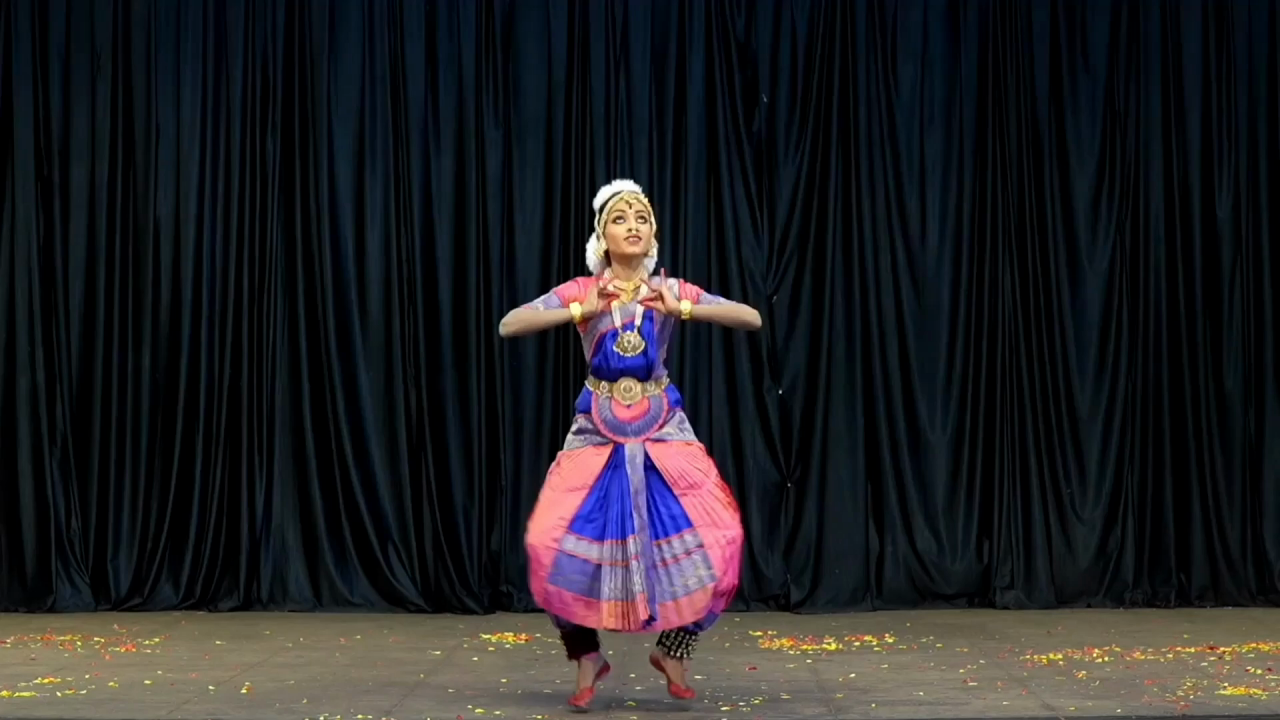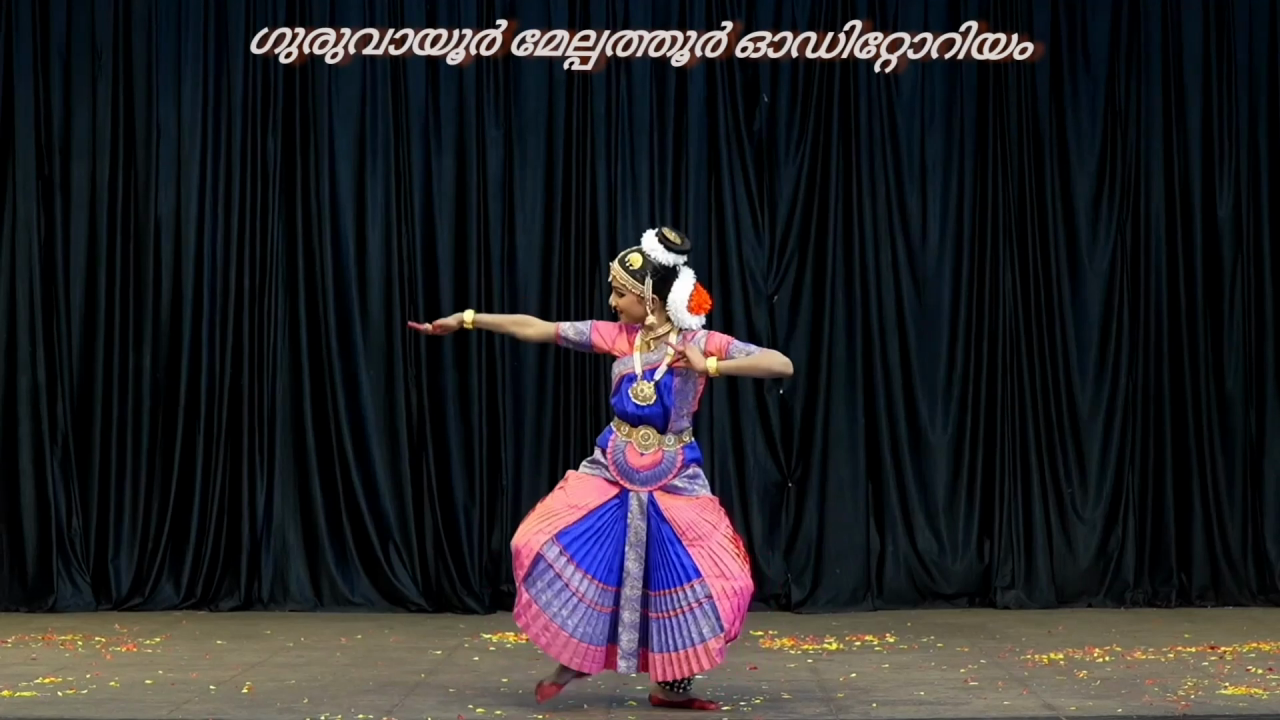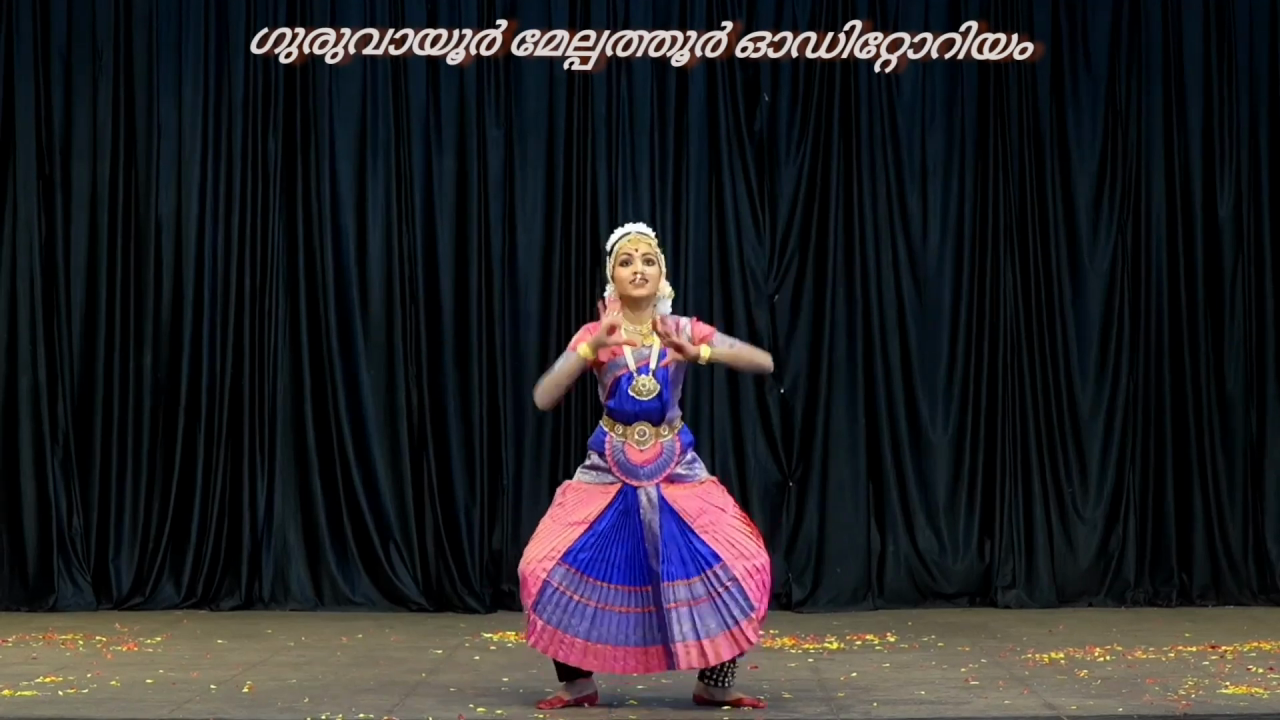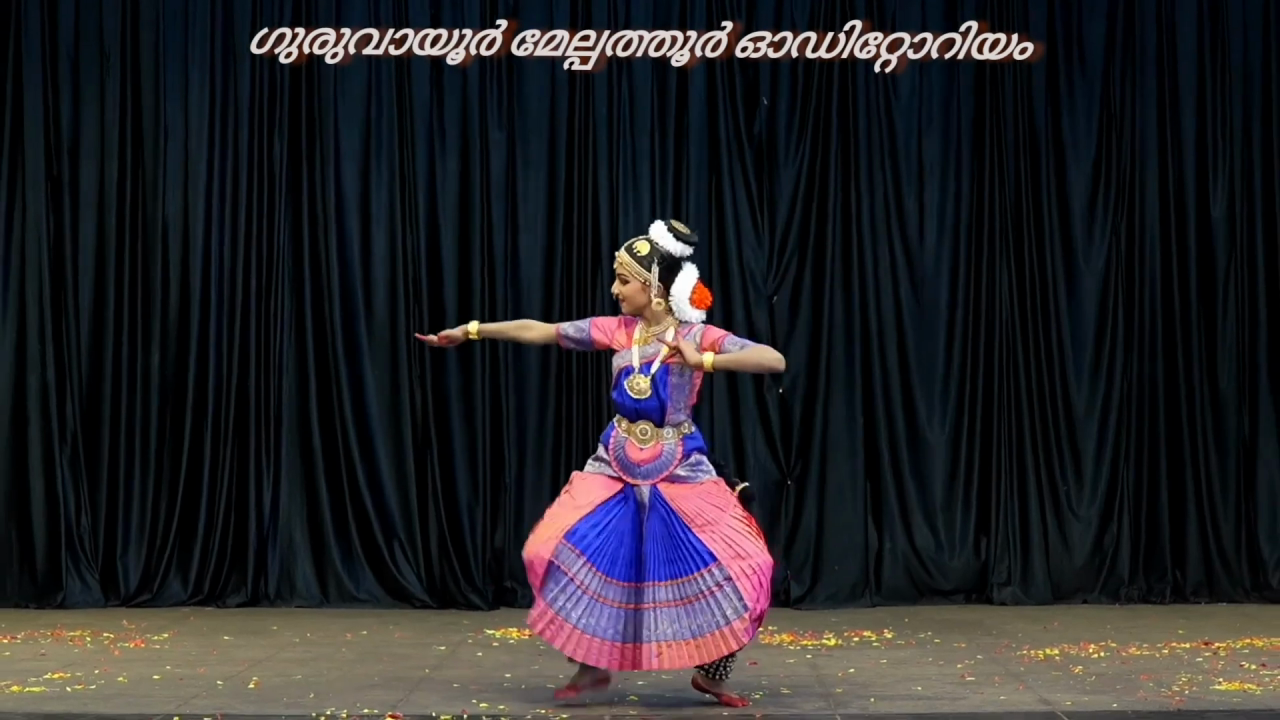
dt=0.7s
person 1, frame 1
left shoulder: (673, 292)
right shoulder: (581, 293)
left elbow: (752, 319)
right elbow: (509, 325)
left wrist: (680, 309)
right wrist: (584, 312)
left hip: (662, 433)
right hip: (597, 435)
left knee: (700, 534)
right knee: (565, 538)
left ankle: (670, 647)
right ankle: (587, 656)
person 1, frame 2
left shoulder: (704, 343)
right shoulder: (616, 336)
left elbow: (783, 366)
right elbow: (537, 329)
left wrist: (708, 366)
right wrist: (466, 319)
left hip: (675, 480)
right hip: (609, 474)
left knee: (716, 581)
right knee: (543, 548)
left ankle: (672, 685)
right ankle: (573, 664)
person 1, frame 3
left shoulder: (685, 331)
right shoulder: (595, 335)
left elbow: (764, 362)
right elbow: (543, 400)
left wrist: (698, 354)
right wrist: (588, 356)
left hip: (675, 471)
right hip: (607, 472)
left knee: (728, 564)
right knee: (561, 570)
left ankle: (714, 684)
right ankle: (578, 683)
person 1, frame 4
left shoulder: (699, 336)
right shoulder: (616, 330)
left elbow: (775, 360)
right elbow: (541, 331)
left wrist: (703, 361)
right wrist: (471, 330)
left hip: (679, 473)
right hip: (614, 469)
left knee: (740, 569)
right knee: (554, 552)
left ankle: (711, 673)
right ankle: (592, 665)
